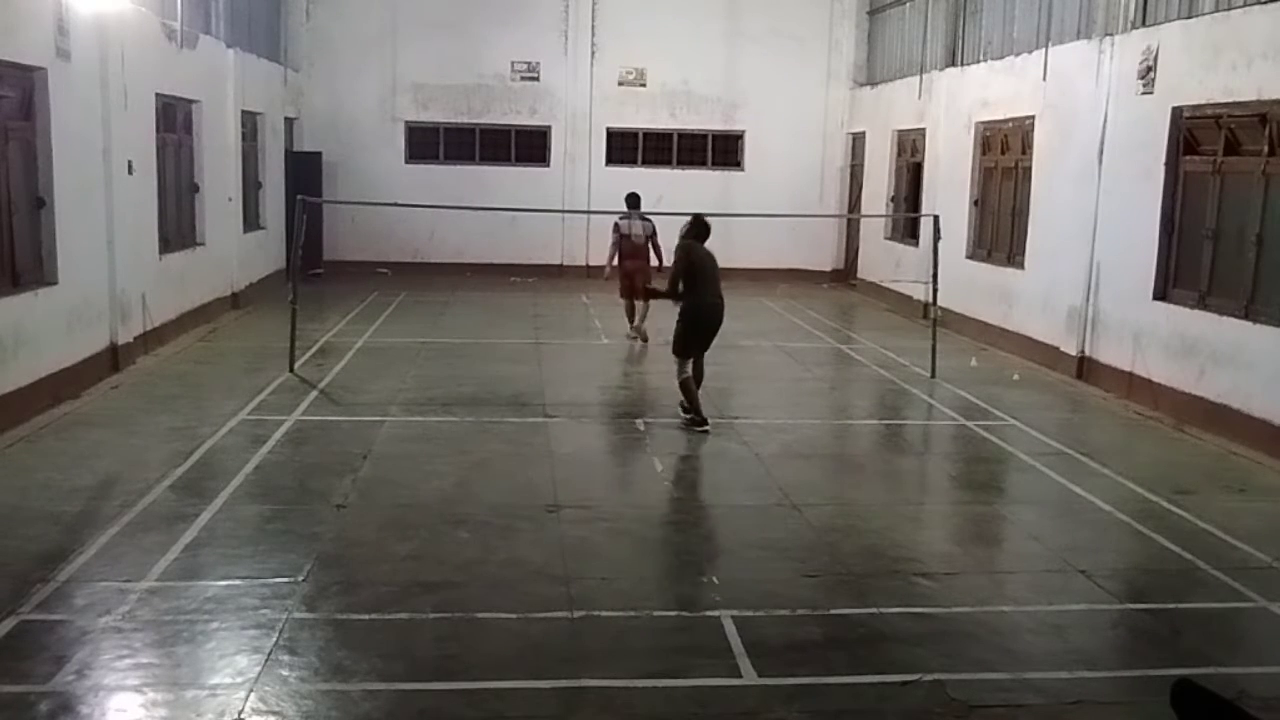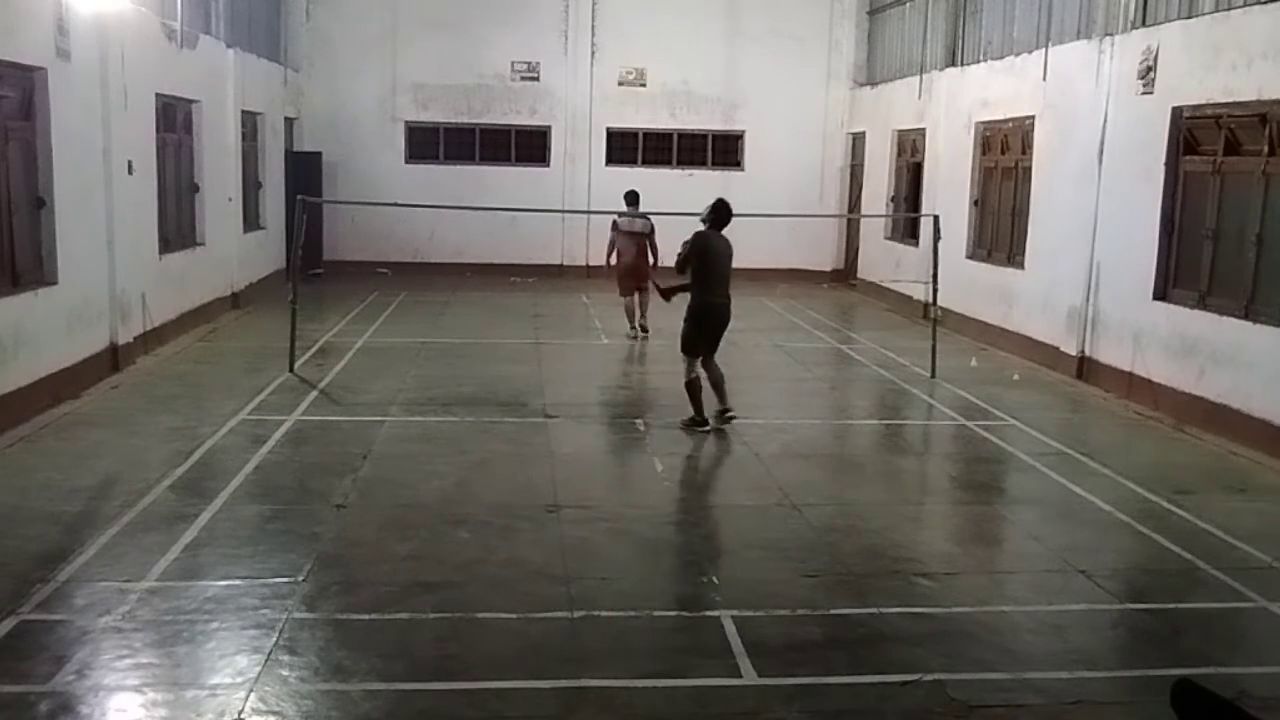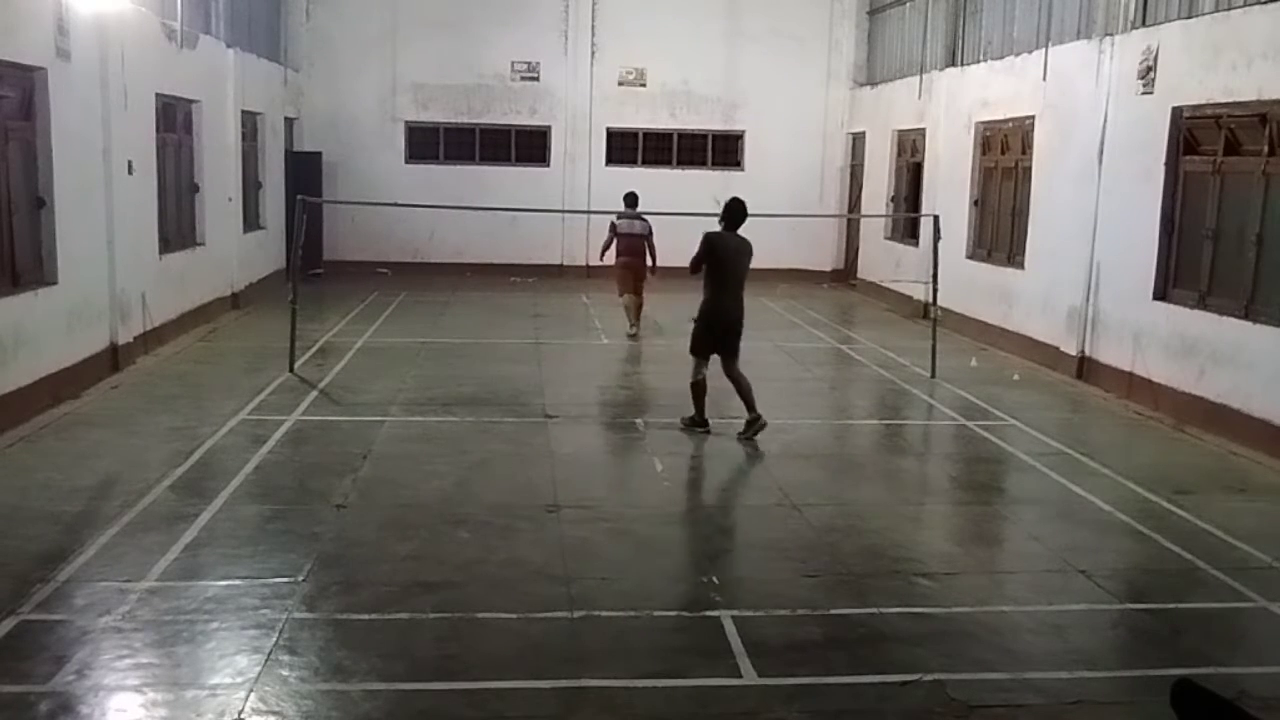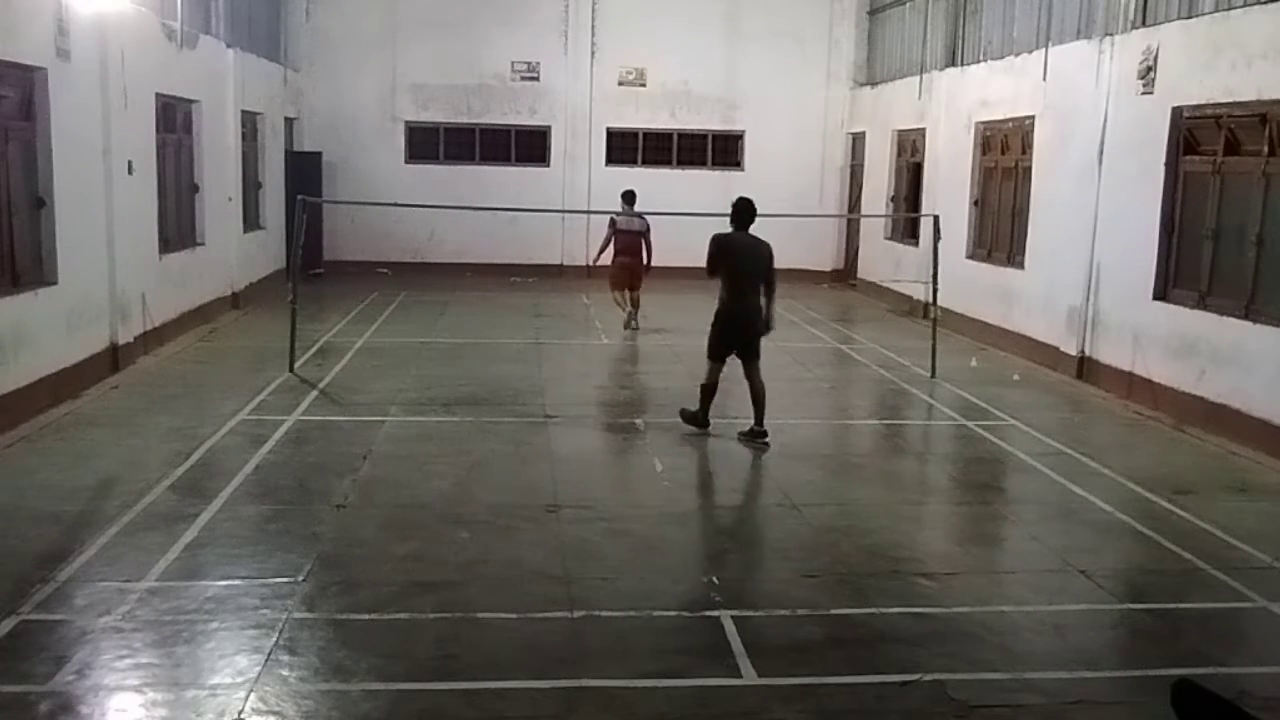
dt=0.2s
person 1, frame 1
left shoulder: (686, 246)
right shoulder: (708, 256)
left elbow: (674, 277)
left wrist: (671, 292)
right wrist: (661, 293)
left hip: (696, 311)
right hip: (716, 311)
left knee: (683, 364)
right knee: (698, 358)
left ankle: (699, 418)
right ankle: (690, 405)
person 1, frame 2
left shoulder: (701, 237)
right shoulder: (725, 244)
left elbow: (680, 268)
left wrist: (683, 251)
right wrist: (675, 289)
left hip: (703, 307)
right hip: (723, 308)
left knee: (691, 364)
right knee: (709, 359)
left ankle: (700, 418)
right ankle: (724, 407)
person 1, frame 3
left shoulder: (712, 239)
right shoulder: (746, 246)
left elbow: (694, 268)
left hip: (713, 310)
right hip: (736, 311)
left knee: (699, 366)
right knee: (732, 367)
left ankle: (699, 419)
right ankle: (753, 415)
person 1, frame 4
left shoulder: (721, 241)
right shoulder: (764, 247)
left elbow: (711, 272)
right elbow: (770, 285)
right wrist: (769, 314)
left hip: (729, 312)
right hip: (755, 314)
left knee: (714, 368)
right knee: (753, 372)
left ankle: (701, 417)
right ankle: (759, 428)
